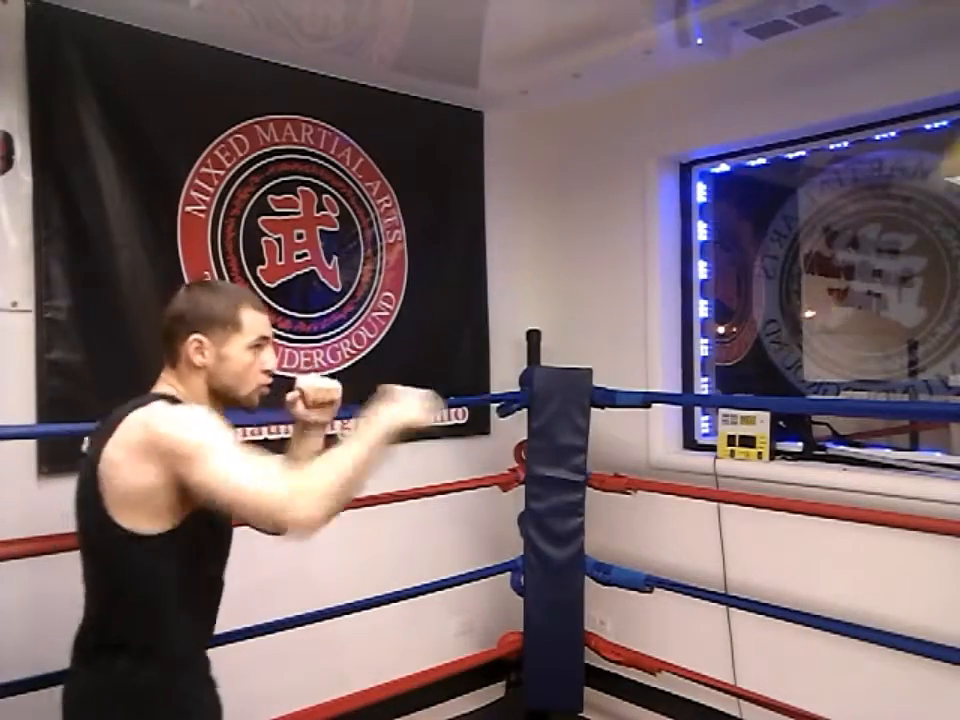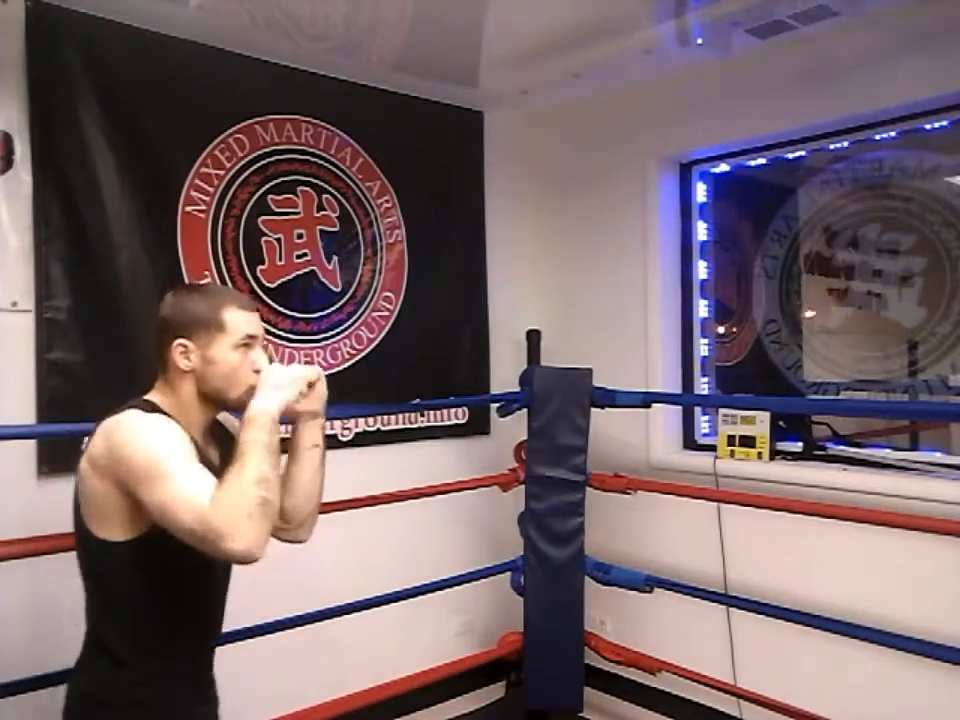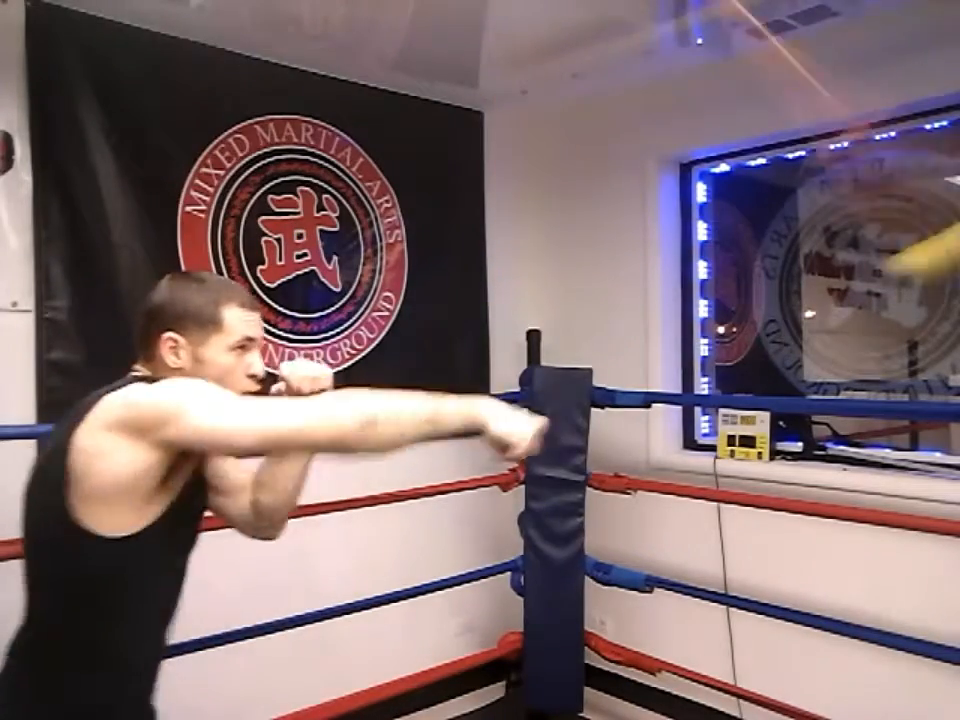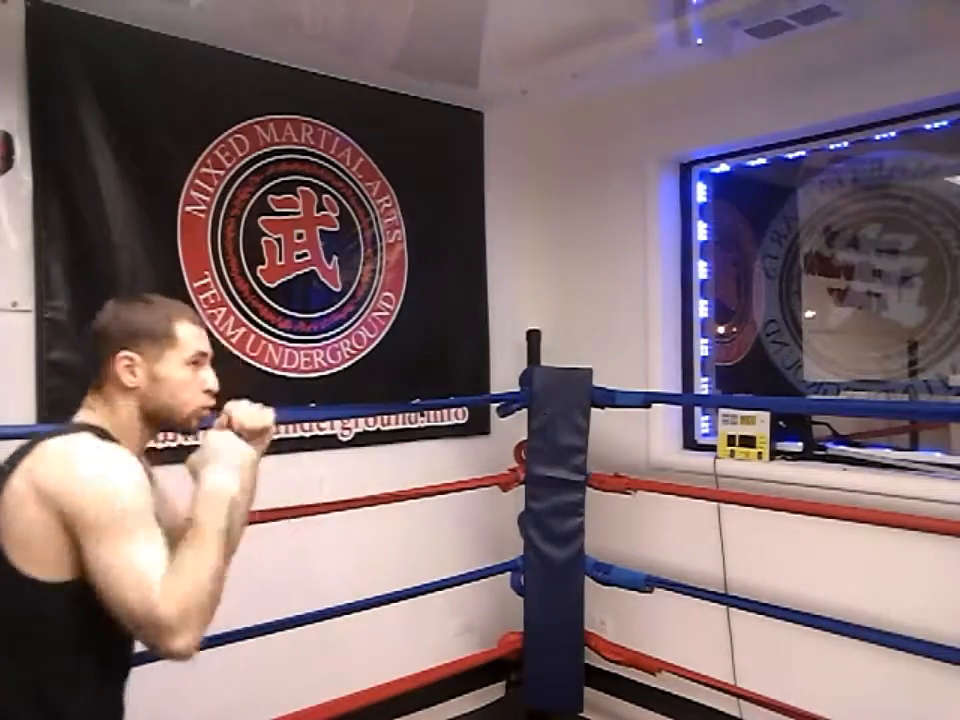
dt=0.3s
person 1, frame 1
left shoulder: (182, 428)
right shoulder: (168, 428)
left elbow: (269, 511)
right elbow: (297, 510)
left wrist: (310, 428)
right wrist: (383, 419)
person 1, frame 2
left shoulder: (221, 433)
right shoulder: (136, 435)
left elbow: (293, 523)
right elbow: (239, 538)
left wrist: (307, 422)
right wrist: (265, 416)
person 1, frame 3
left shoulder: (178, 430)
right shoulder: (152, 409)
left elbow: (260, 516)
right elbow: (337, 424)
left wrist: (295, 414)
right wrist: (476, 411)
person 1, frame 4
left shoulder: (79, 457)
right shoulder: (93, 467)
left elbow: (186, 567)
right elbow: (176, 629)
left wrist: (241, 462)
right wrist: (221, 486)
